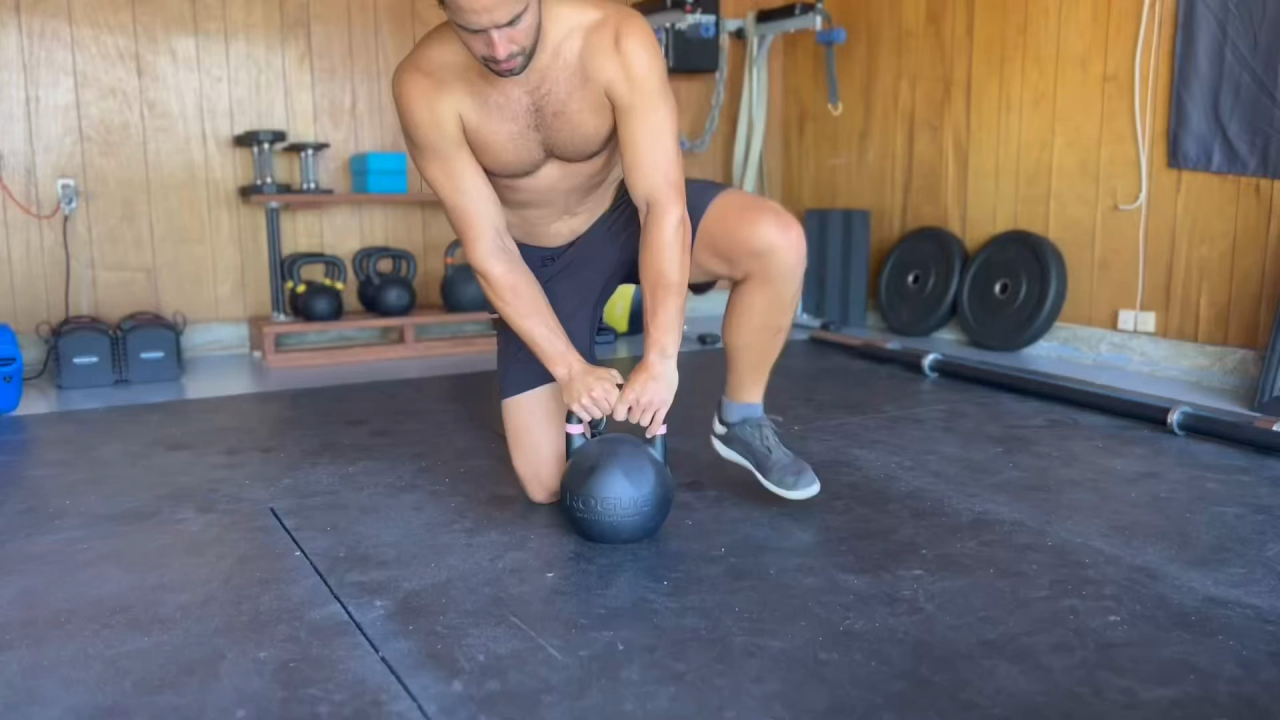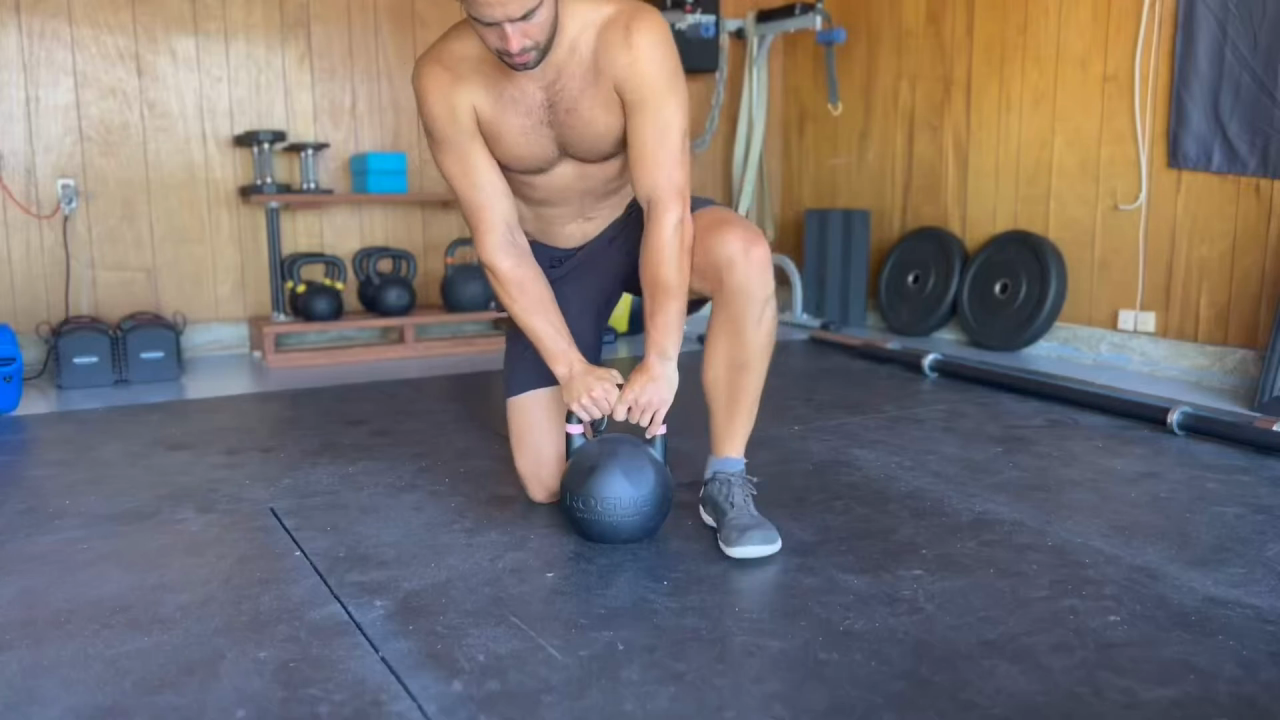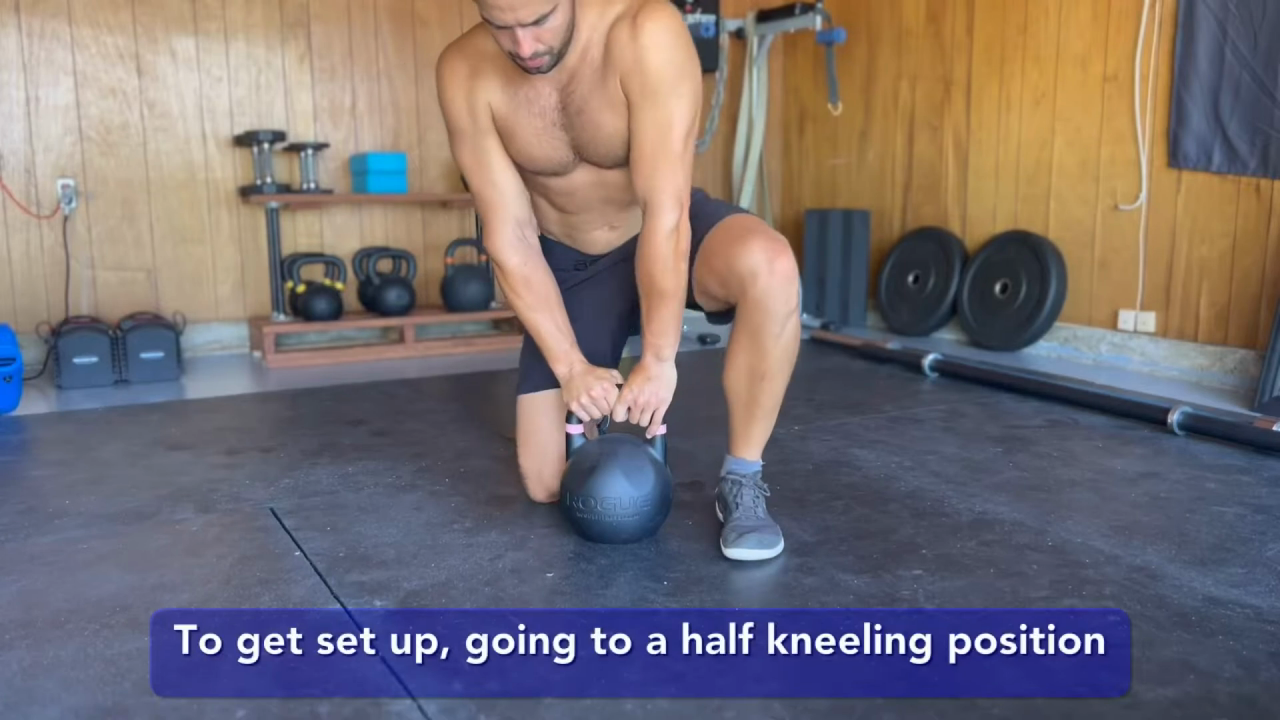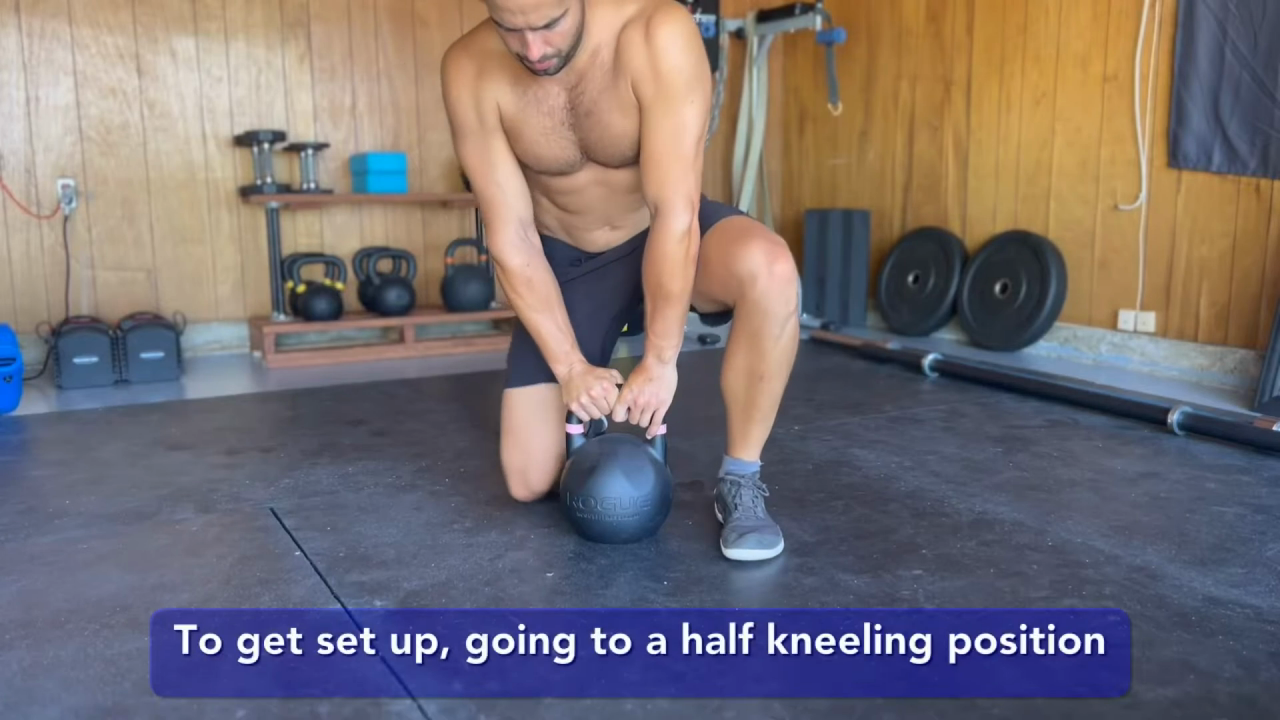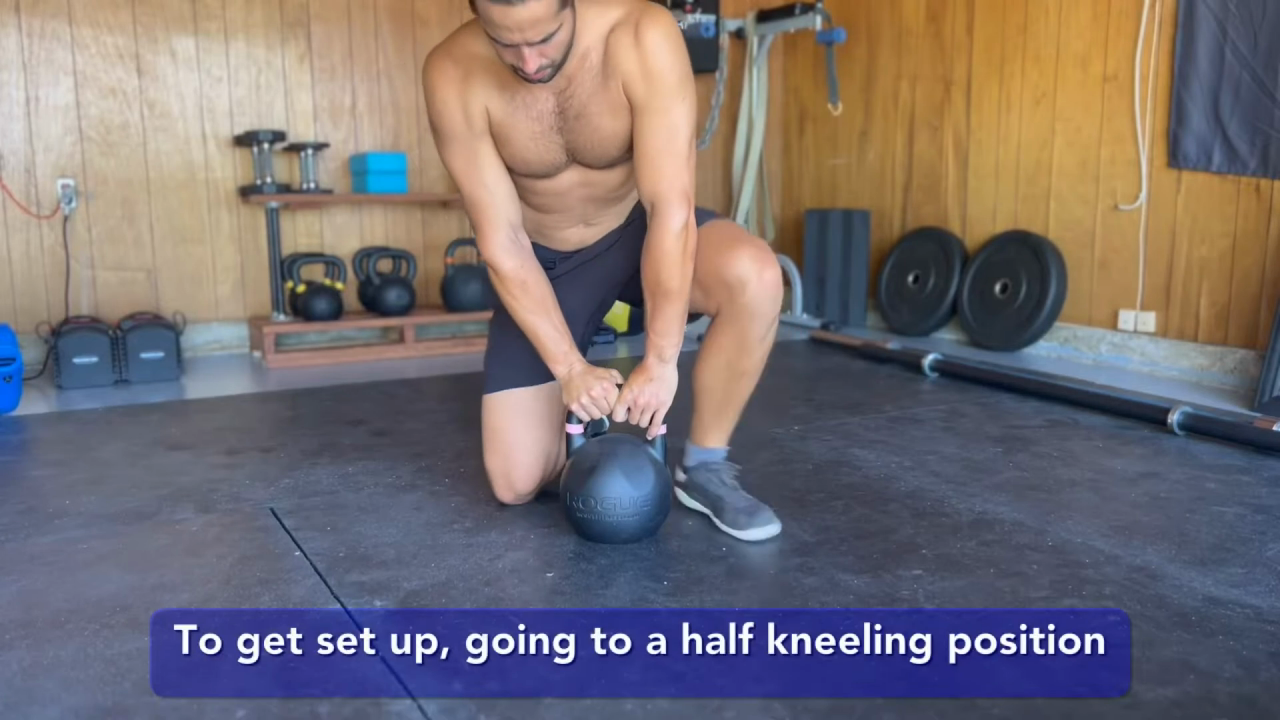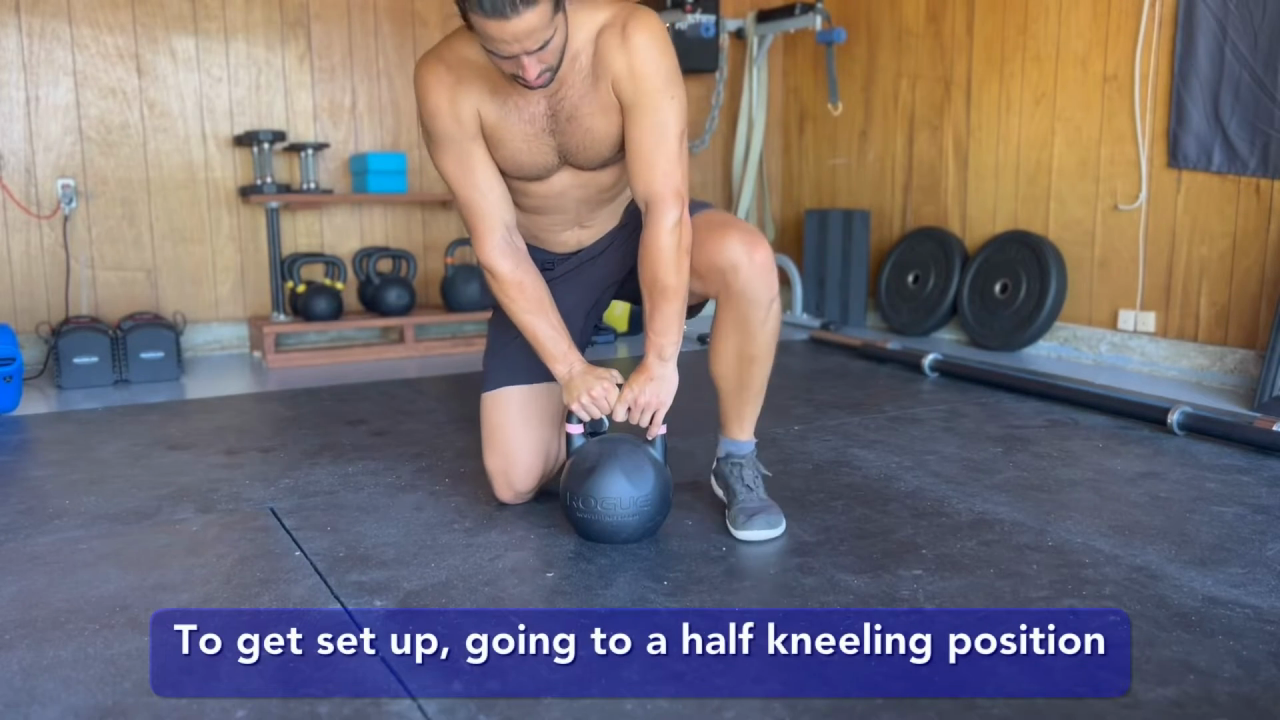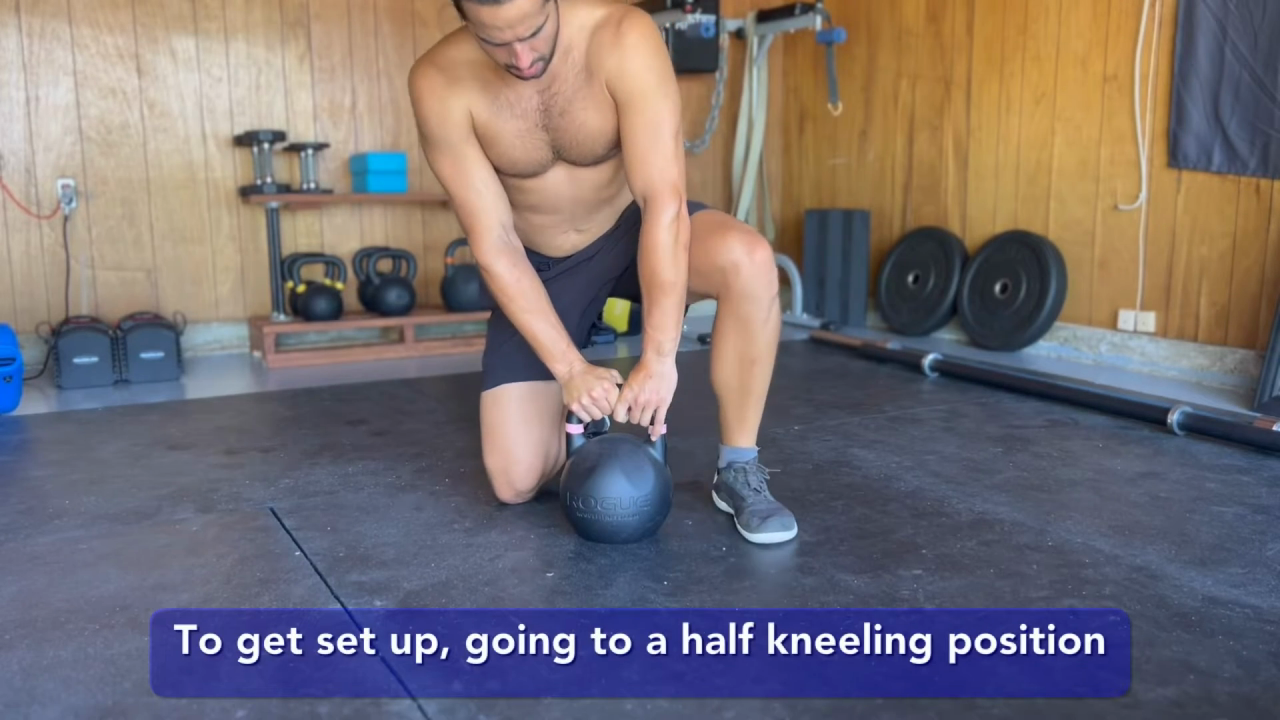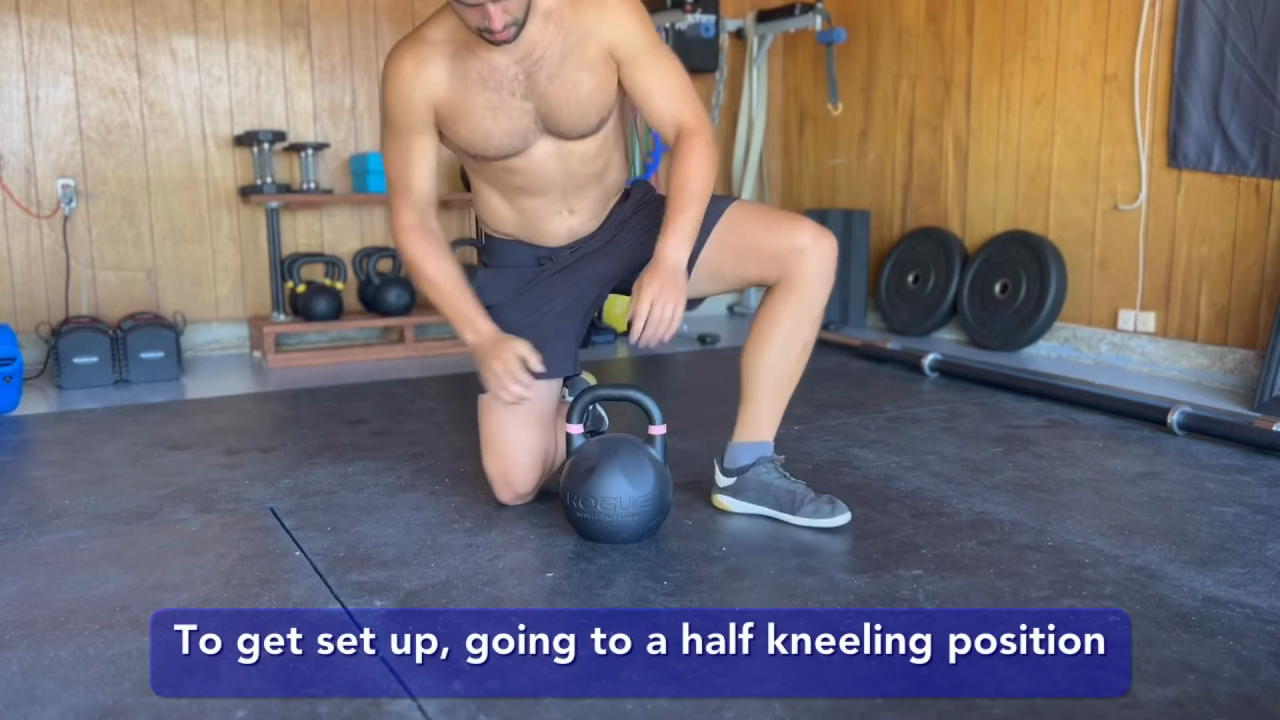
dt=0.3s
person 1, frame 1
right shoulder: (425, 85)
left elbow: (663, 208)
right elbow: (488, 249)
left wrist: (660, 359)
right wrist: (569, 369)
left hip: (628, 211)
right hip: (538, 259)
left knee: (777, 242)
right knee: (549, 484)
left ankle: (741, 419)
person 1, frame 2
right shoulder: (445, 77)
left elbow: (667, 206)
right elbow: (499, 243)
left wrist: (660, 360)
right wrist: (570, 369)
left hip: (638, 220)
right hip: (549, 258)
left knee: (741, 255)
right knee: (548, 485)
left ankle: (726, 481)
right ankle: (607, 422)
person 1, frame 3
right shoulder: (466, 73)
left elbow: (665, 211)
right elbow: (509, 238)
left wrist: (658, 359)
right wrist: (571, 366)
left hip: (673, 235)
right hip: (574, 263)
left knee: (768, 266)
right knee: (548, 484)
left ankle: (741, 479)
right ankle: (612, 423)
person 1, frame 4
right shoulder: (471, 71)
left elbow: (675, 213)
right elbow: (511, 237)
left wrist: (659, 361)
right wrist: (570, 367)
left hip: (672, 235)
right hip: (569, 260)
left knee: (769, 271)
right knee: (531, 481)
left ankle: (740, 480)
right ankle: (602, 424)
person 1, frame 5
right shoulder: (454, 75)
left elbow: (671, 210)
right elbow: (501, 242)
left wrist: (660, 361)
right wrist: (569, 368)
left hip: (641, 230)
right hip: (544, 262)
left knee: (754, 276)
right knee: (517, 484)
left ankle: (702, 463)
right ankle: (591, 426)
person 1, frame 6
right shoulder: (445, 79)
left elbow: (665, 207)
right elbow: (497, 245)
left wrist: (660, 360)
right wrist: (569, 369)
left hip: (638, 229)
right hip: (542, 264)
left knee: (747, 259)
right knee: (516, 483)
left ankle: (738, 459)
right ankle: (589, 416)
person 1, frame 7
right shoulder: (441, 82)
left elbow: (664, 200)
right elbow: (494, 243)
left wrist: (659, 360)
right wrist: (570, 367)
left hip: (633, 229)
right hip: (537, 267)
left knee: (746, 259)
right knee: (516, 481)
left ankle: (738, 468)
right ankle: (578, 408)
person 1, frame 8
right shoulder: (416, 67)
left elbow: (692, 132)
right elbow: (413, 221)
left wrist: (669, 260)
right wrist: (482, 340)
left hip: (627, 224)
right hip: (526, 267)
left knee: (810, 250)
right knee: (515, 485)
left ankle: (744, 466)
right ankle: (568, 402)
